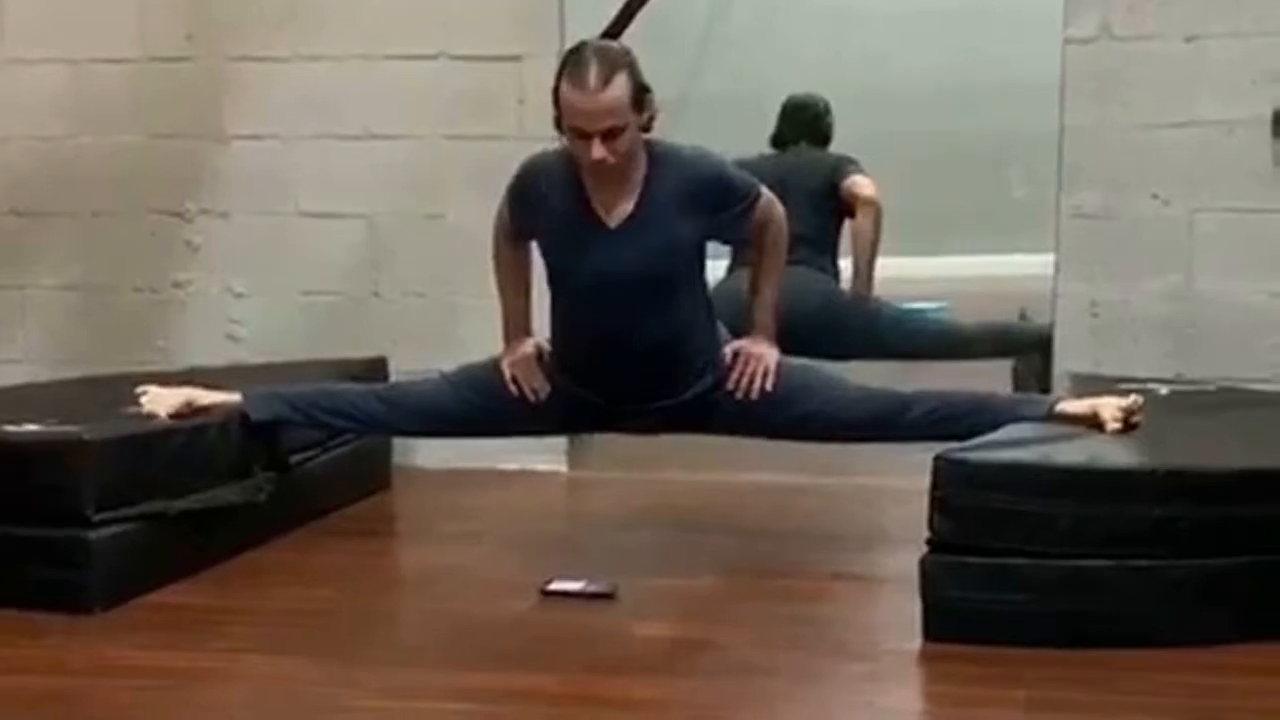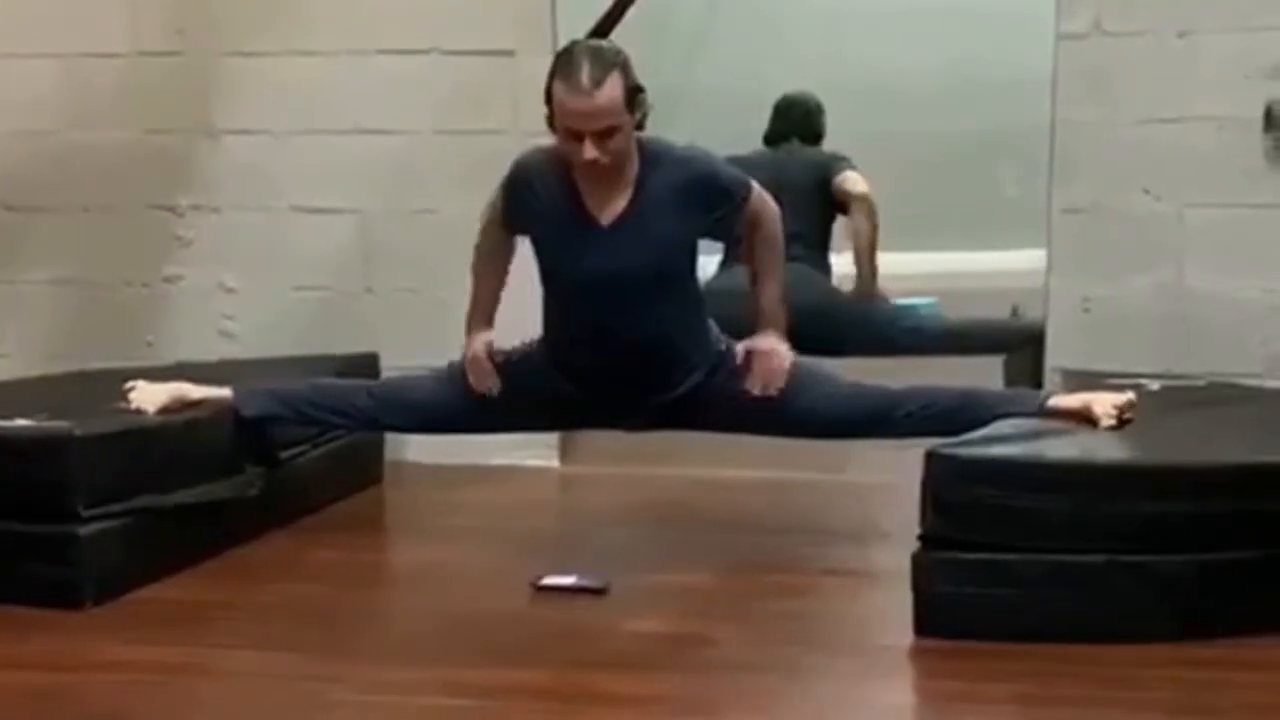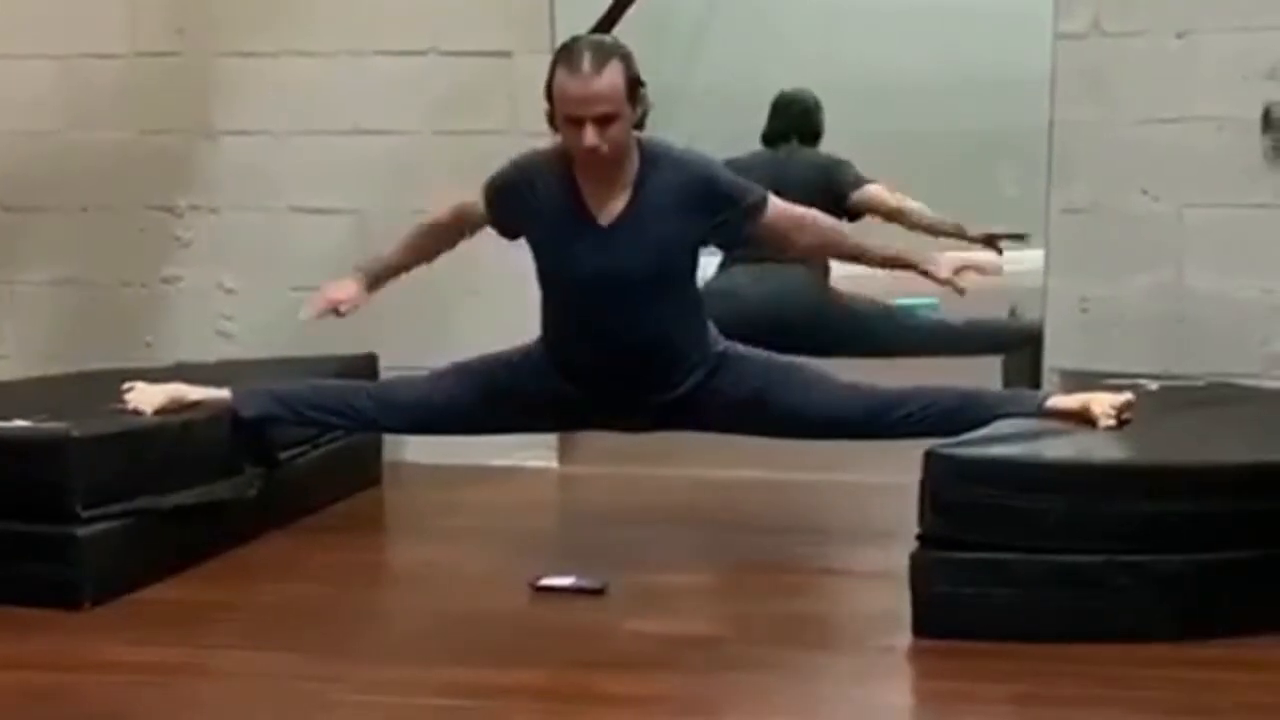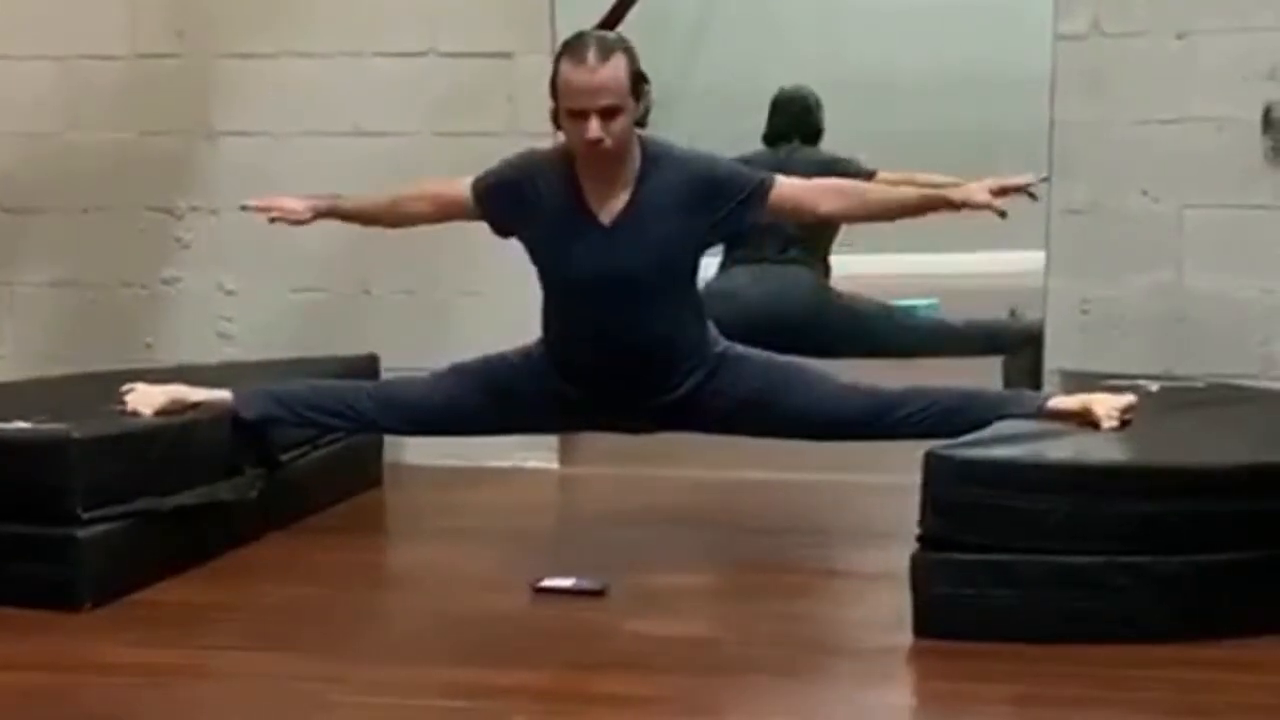
dt=0.5s
person 1, frame 1
left shoulder: (699, 178)
right shoulder: (537, 181)
left elbow: (772, 220)
right elbow: (506, 239)
left wrist: (762, 333)
right wrist: (516, 336)
left hip: (700, 382)
right hip: (571, 385)
left knee: (875, 414)
right knee: (399, 408)
left ankle: (1057, 410)
right ankle: (224, 404)
person 1, frame 2
left shoulder: (691, 175)
right shoulder: (530, 179)
left elbow: (764, 217)
right elbow: (494, 232)
left wrist: (771, 331)
right wrist: (479, 330)
left hip: (692, 379)
right hip: (564, 381)
left knee: (871, 410)
right knee: (390, 403)
left ankle: (1049, 404)
right ankle: (215, 398)
person 1, frame 3
left shoulder: (692, 182)
right shoulder: (528, 183)
left elbow: (801, 226)
right elbow: (454, 221)
left wrist: (919, 257)
right wrist: (366, 278)
left hip: (693, 379)
right hip: (564, 382)
left knee: (866, 411)
right knee: (394, 404)
left ankle: (1050, 405)
right ankle: (211, 399)
person 1, frame 4
left shoulder: (695, 179)
right shoulder: (526, 182)
left elbow: (822, 198)
right elbow: (430, 201)
left wrist: (948, 197)
right wrist: (325, 207)
left hip: (693, 381)
right hip: (566, 383)
left knee: (866, 411)
right knee: (395, 405)
person 2, frame 1
left shoulder: (738, 172)
right shoulder: (836, 166)
right elbow: (867, 198)
right wrist: (861, 292)
left hip: (739, 301)
right hip: (810, 299)
right knee: (936, 337)
right ankle: (1043, 338)
person 2, frame 2
left shoulder: (731, 168)
right shoulder: (828, 163)
right elbow: (860, 196)
right wrist: (866, 286)
left hip: (731, 298)
right hip: (801, 296)
right knee: (929, 332)
right ankle: (1035, 333)
person 2, frame 3
left shoulder: (730, 170)
right shoulder: (827, 168)
right elbow: (889, 205)
right wrist: (965, 233)
left hip: (729, 302)
right hip: (799, 298)
right knee: (924, 332)
right ankle: (1032, 333)
person 2, frame 4
right shoulder: (829, 168)
right elbow: (907, 186)
left hip: (730, 300)
right hip: (798, 299)
right knee: (923, 333)
right ankle: (1029, 335)
